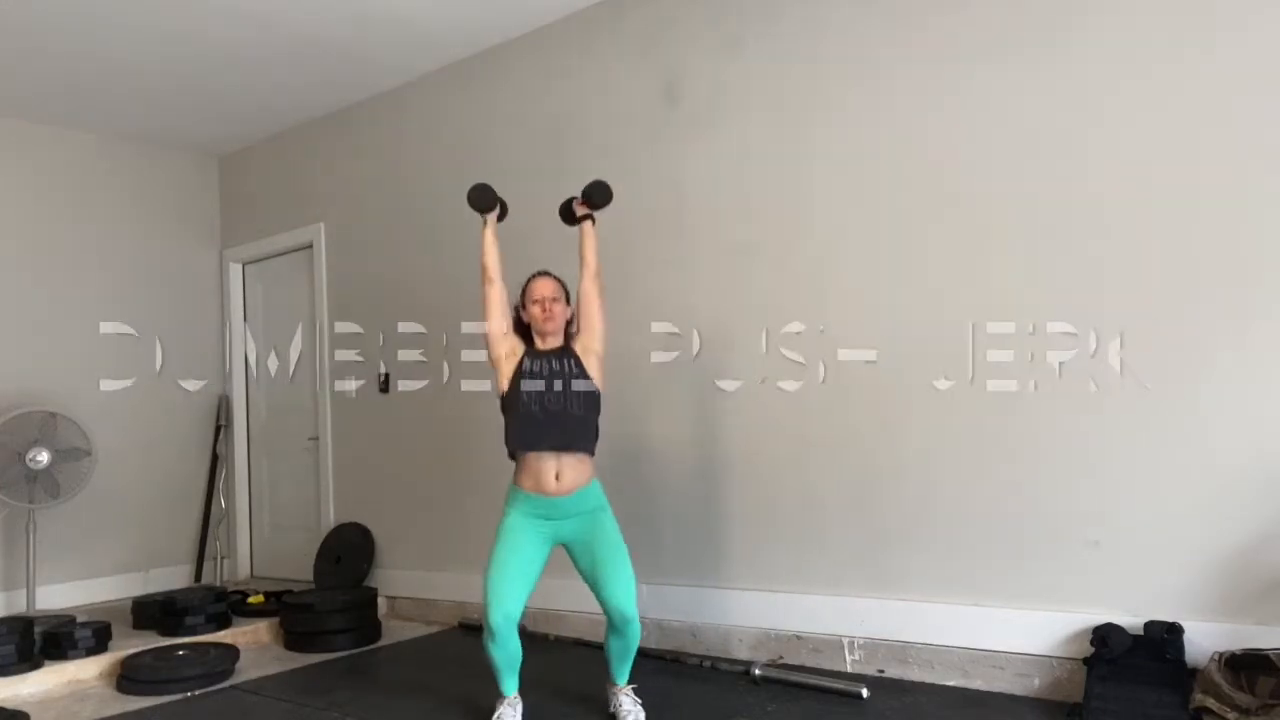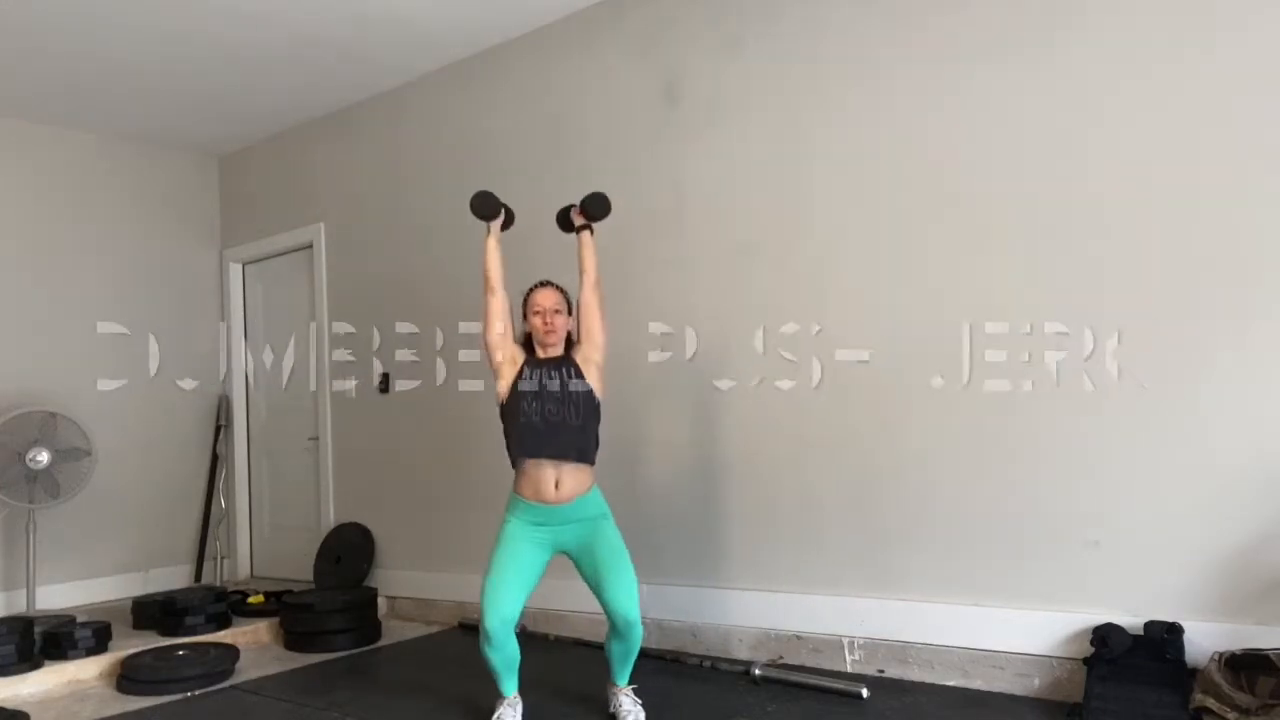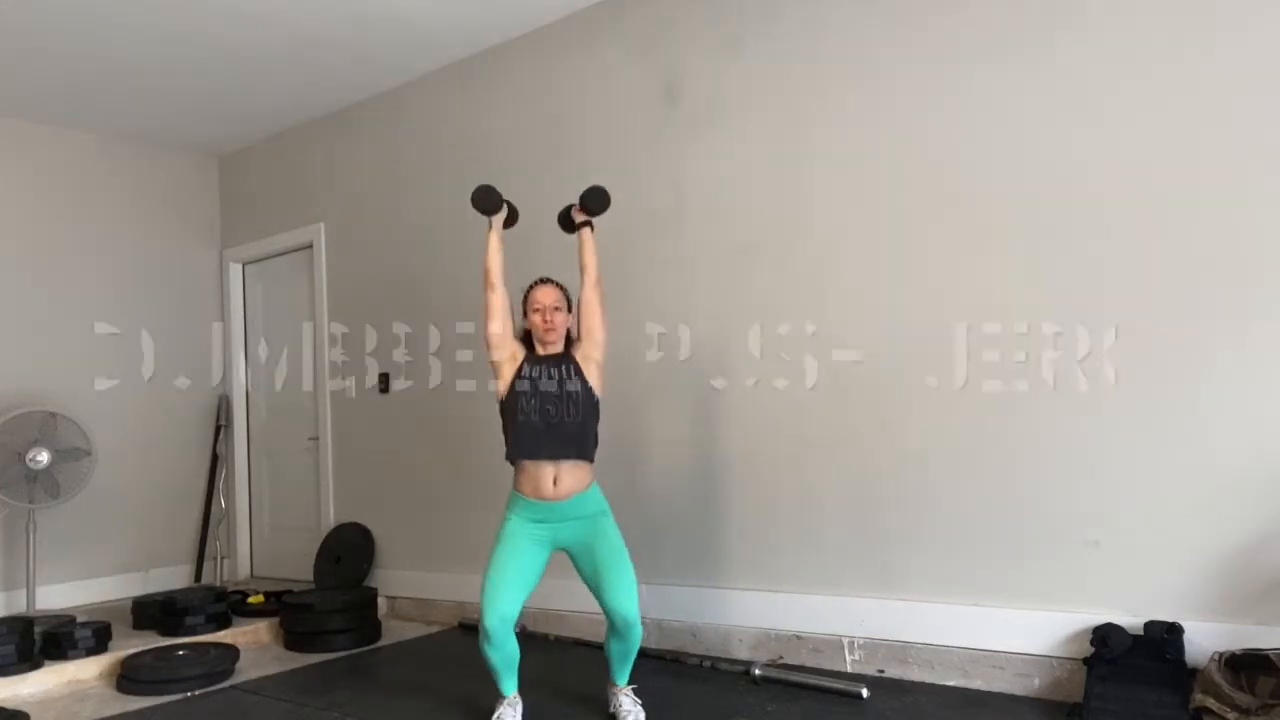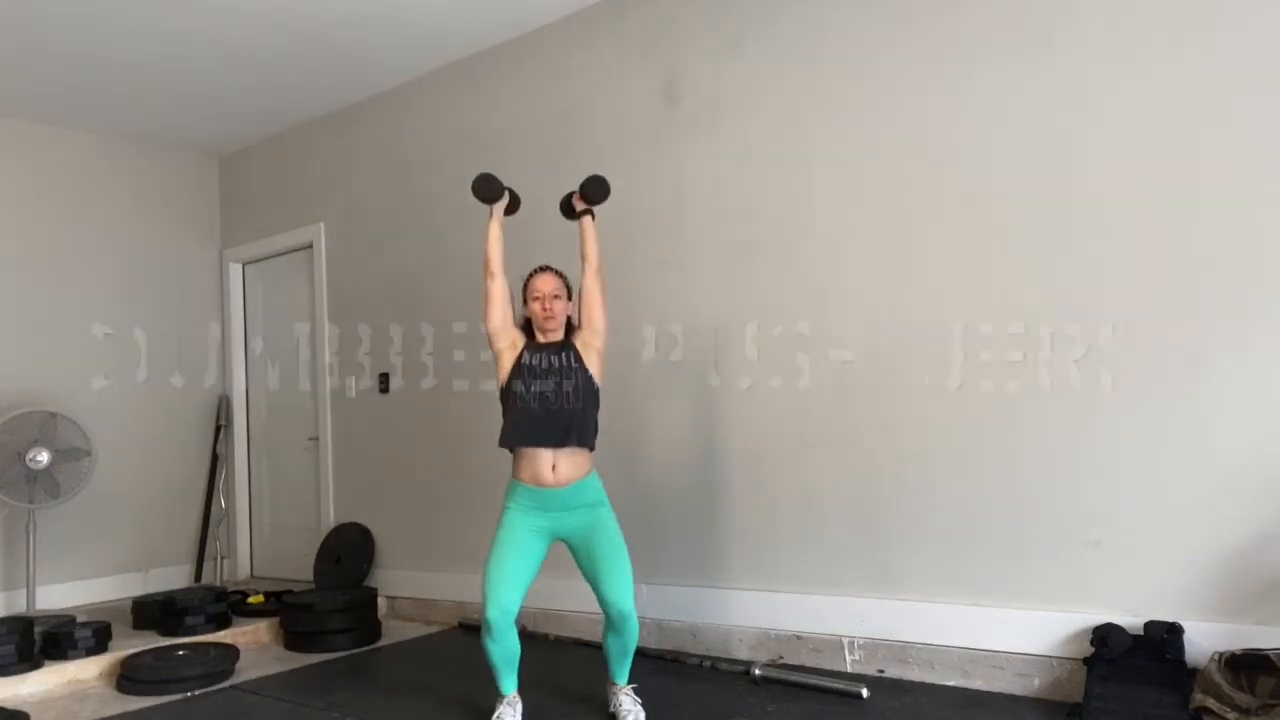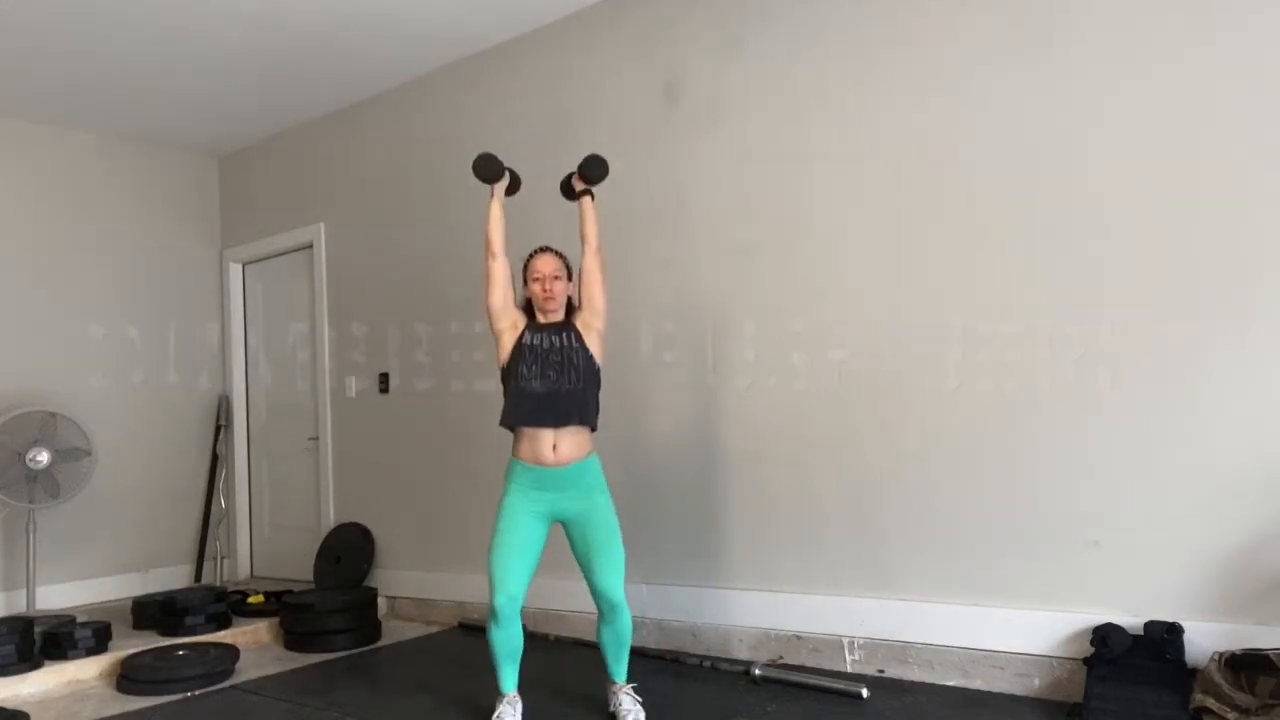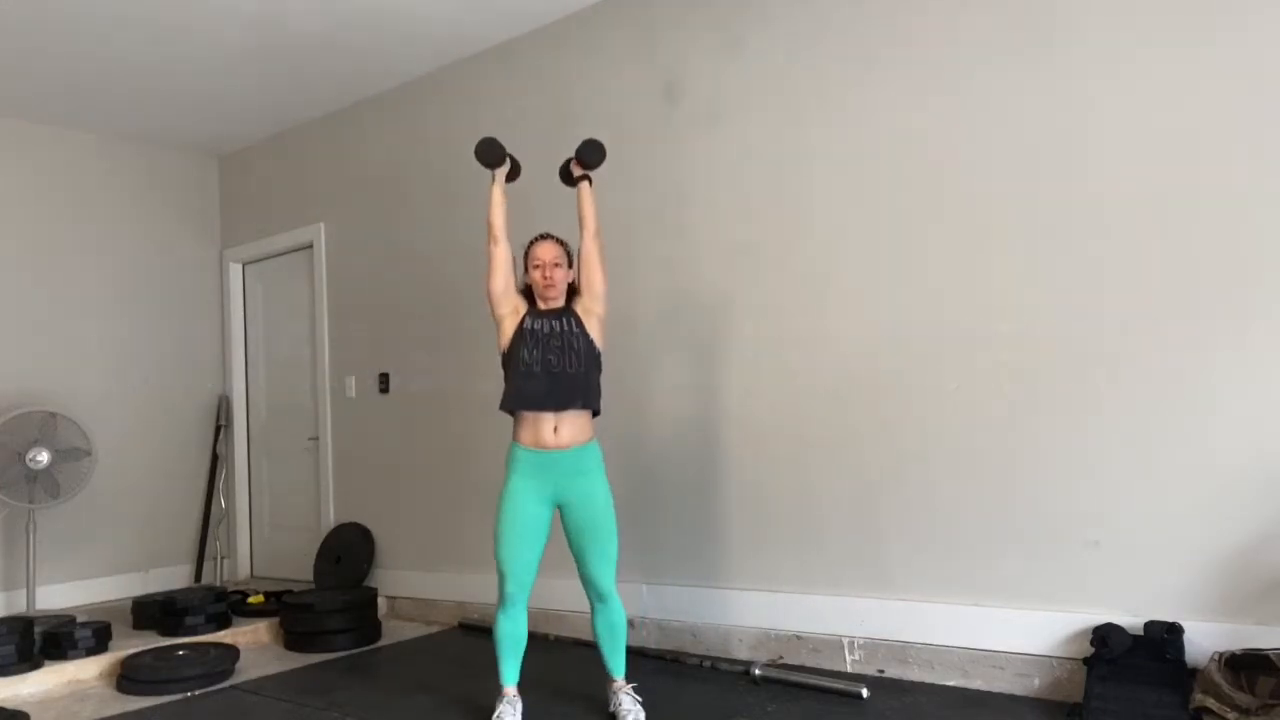
dt=0.1s
person 1, frame 1
left shoulder: (585, 352)
right shoulder: (510, 356)
left elbow: (590, 276)
right elbow: (492, 280)
left wrist: (586, 220)
right wrist: (490, 221)
left hip: (586, 508)
right hip: (527, 513)
left knee: (624, 612)
right knee: (499, 618)
person 1, frame 2
left shoulder: (585, 363)
right shoulder: (512, 366)
left elbow: (591, 286)
right elbow: (494, 292)
left wrist: (584, 229)
right wrist: (494, 230)
left hip: (587, 515)
right hip: (526, 520)
left knee: (627, 615)
right knee: (495, 622)
person 1, frame 3
left shoulder: (586, 361)
right shoulder: (511, 363)
left elbow: (592, 284)
right elbow: (494, 288)
left wrist: (585, 226)
right wrist: (495, 227)
left hip: (587, 513)
right hip: (526, 518)
left knee: (626, 615)
right knee: (495, 622)
person 1, frame 4
left shoulder: (586, 348)
right shoulder: (512, 350)
left elbow: (594, 273)
right elbow: (495, 276)
left wrist: (586, 215)
right wrist: (496, 215)
left hip: (585, 502)
right hip: (526, 505)
left knee: (621, 607)
right knee: (497, 612)
person 1, frame 5
left shoulder: (586, 330)
right shoulder: (513, 332)
left elbow: (593, 253)
right elbow: (496, 258)
left wrist: (584, 196)
right wrist: (497, 196)
left hip: (584, 485)
right hip: (525, 488)
left knee: (613, 597)
right knee: (503, 602)
person 1, frame 6
left shoulder: (587, 315)
right shoulder: (513, 317)
left elbow: (591, 238)
right elbow: (498, 243)
left wrist: (582, 182)
right wrist: (498, 182)
left hip: (583, 467)
right hip: (527, 470)
left knee: (601, 586)
right knee: (513, 590)
